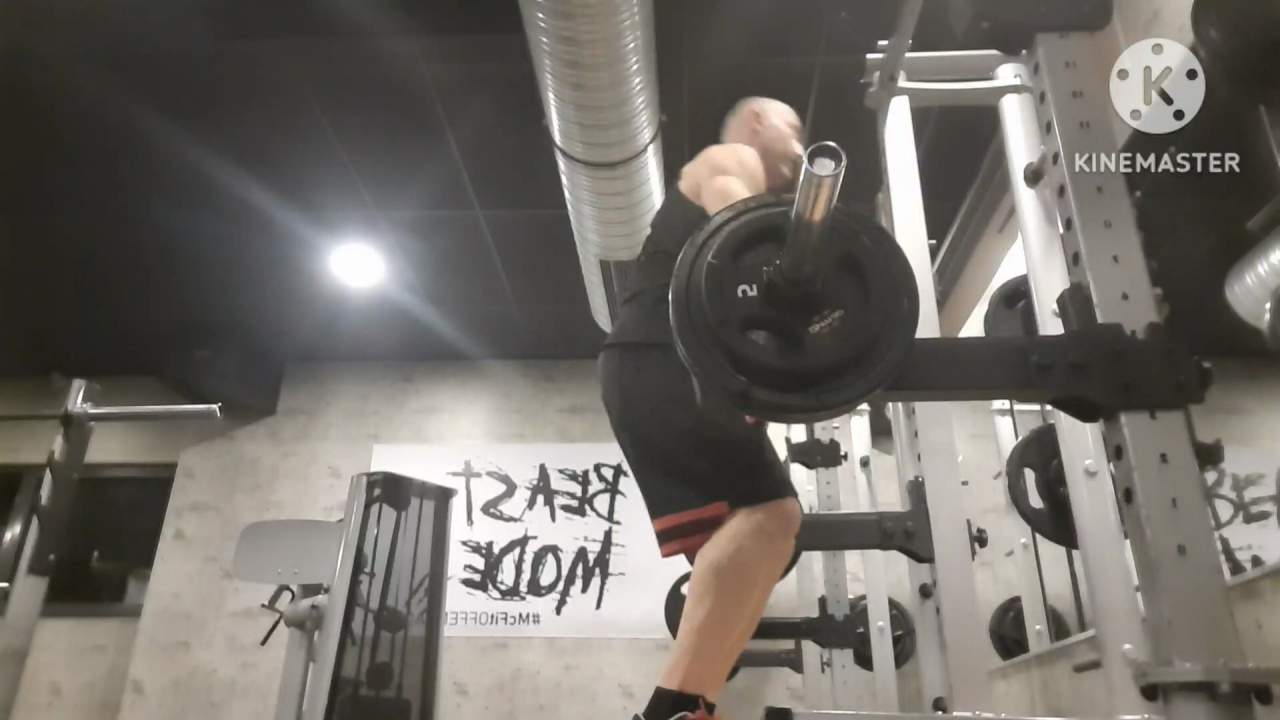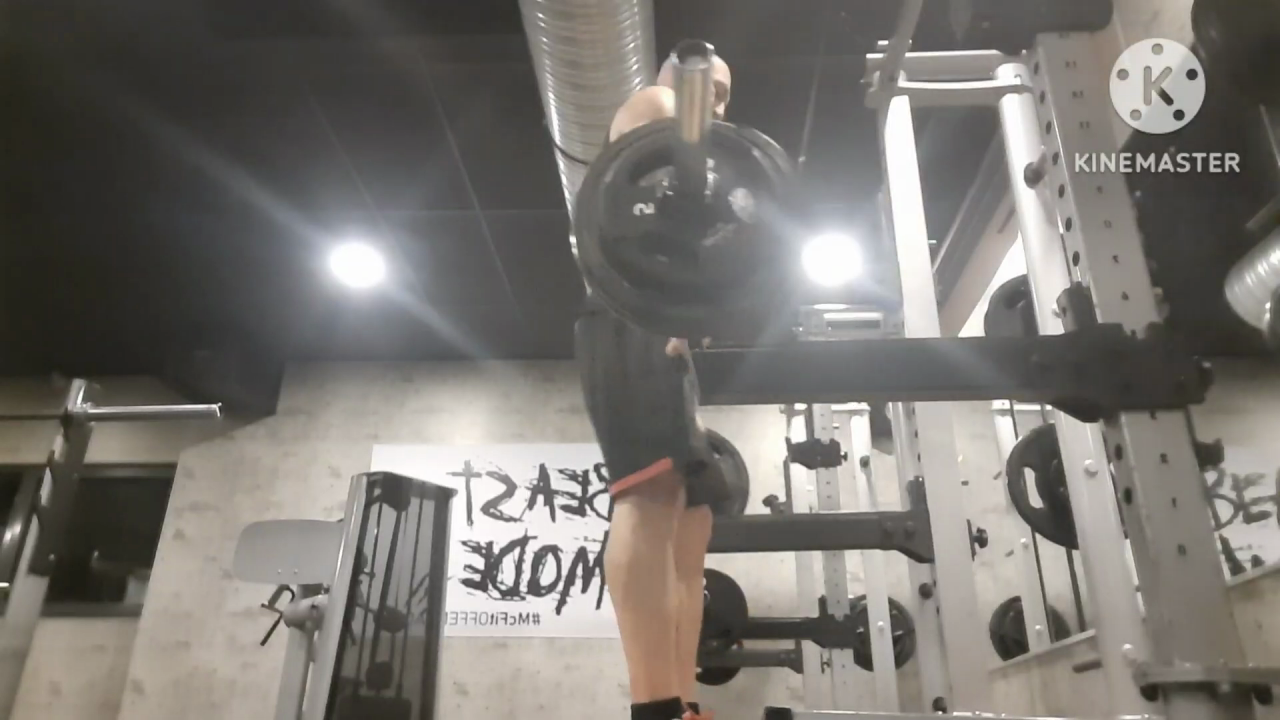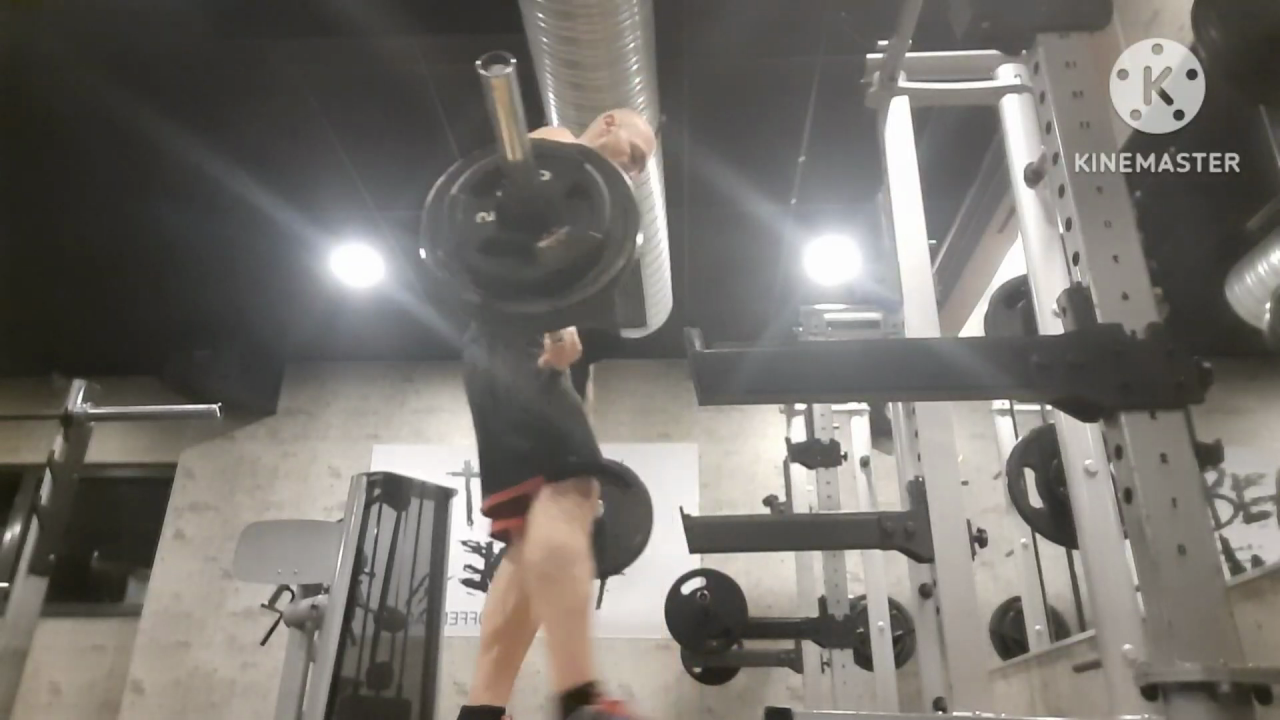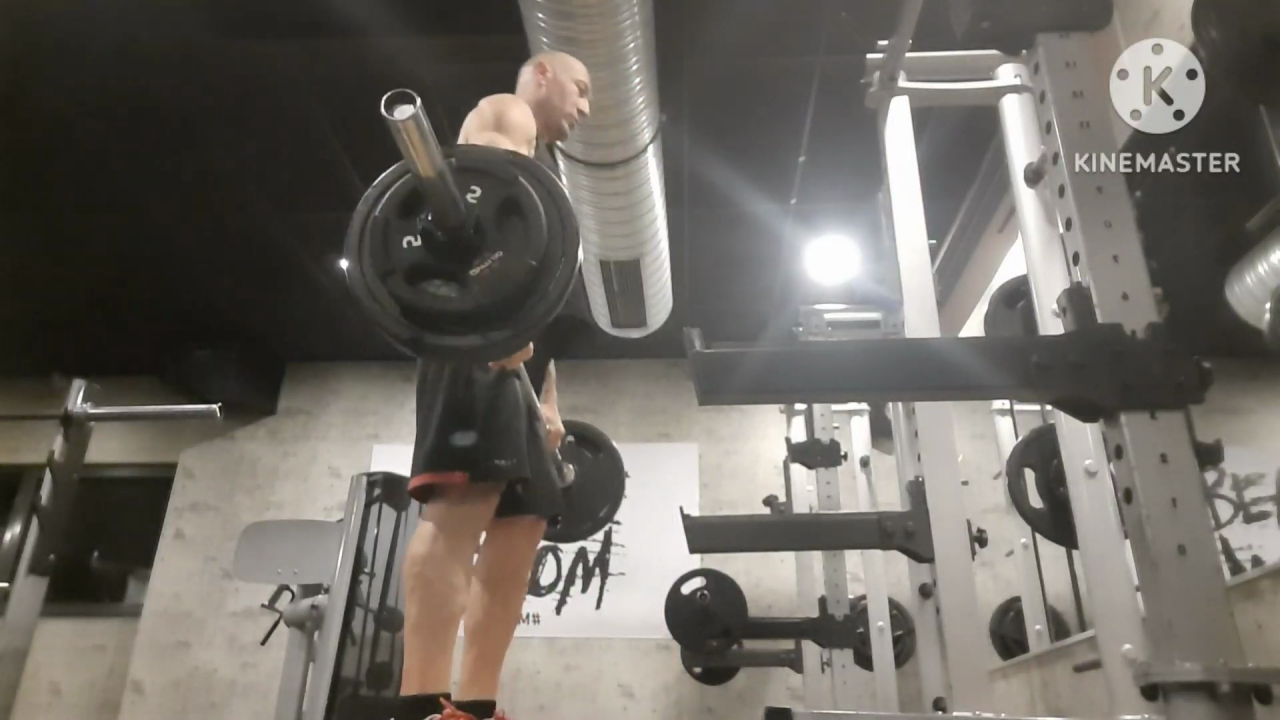
dt=0.7s
person 1, frame 1
left shoulder: (726, 189)
right shoulder: (734, 164)
left wrist: (740, 403)
left hip: (662, 372)
right hip: (656, 364)
left knee: (750, 524)
right knee: (769, 513)
person 1, frame 2
right shoulder: (656, 106)
left wrist: (685, 346)
left hip: (657, 334)
right hip: (633, 325)
left knee: (687, 515)
right knee: (659, 496)
person 1, frame 3
right shoulder: (557, 149)
left elbow: (582, 334)
left wrist: (575, 422)
left hip: (537, 358)
right hip: (517, 347)
left knee: (536, 532)
right knee: (565, 490)
person 1, frame 4
left shoulder: (532, 166)
right shoulder: (506, 113)
left wrist: (548, 401)
left hip: (511, 348)
left knee: (520, 524)
right knee: (466, 497)
